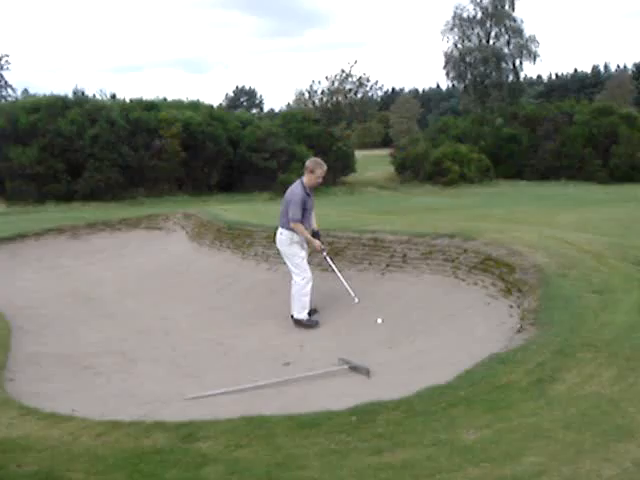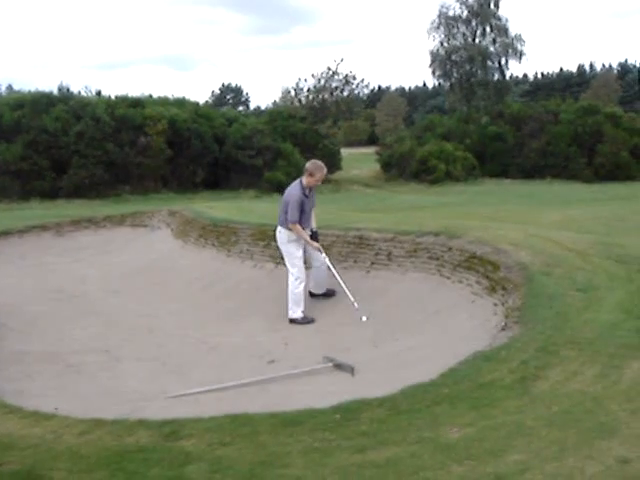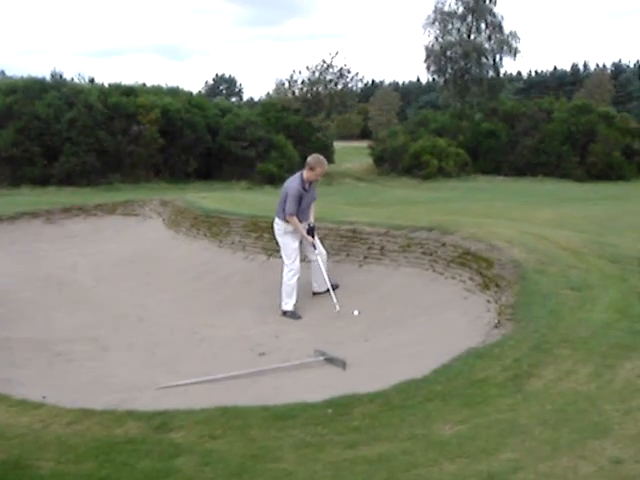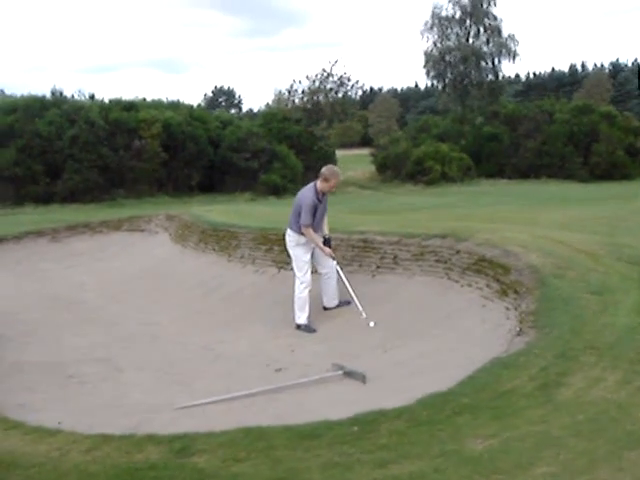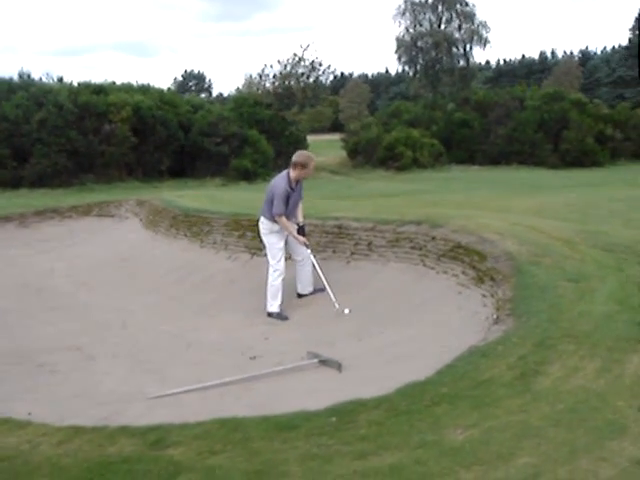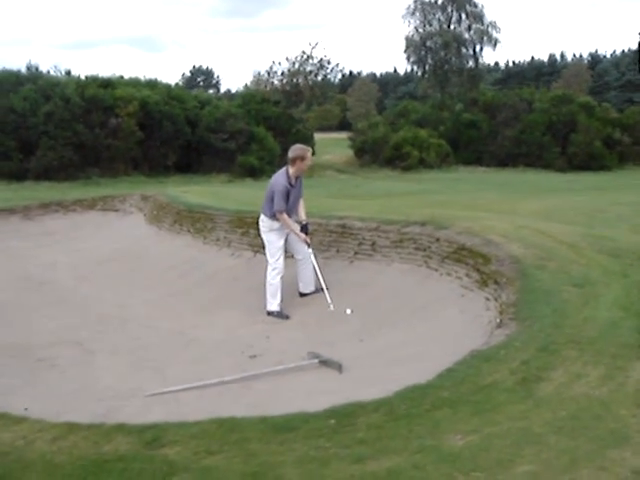
dt=0.5s
person 1, frame 1
left shoulder: (309, 189)
right shoulder: (297, 193)
left elbow: (310, 211)
right elbow: (294, 224)
left wrist: (315, 230)
right wrist: (312, 240)
left hip: (298, 237)
right hip: (288, 238)
left knee: (299, 275)
right knee: (304, 276)
left ankle: (298, 309)
right ankle: (301, 316)
person 1, frame 2
left shoulder: (310, 188)
right shoulder: (295, 194)
right elbow: (292, 224)
left wrist: (314, 229)
right wrist: (310, 242)
left hip: (303, 232)
right hip: (289, 236)
left knee: (320, 262)
right knee: (298, 275)
left ankle: (317, 290)
right ankle: (295, 314)
person 1, frame 3
left shoulder: (311, 182)
right shoulder: (294, 187)
right elbow: (290, 217)
left wrist: (311, 224)
right wrist: (305, 236)
left hip: (303, 224)
right hip: (286, 227)
left knee: (320, 254)
right knee: (292, 267)
left ankle: (320, 287)
right ankle: (287, 307)
person 1, frame 4
left shoulder: (323, 192)
right shoulder: (308, 198)
right elbow: (305, 228)
left wrist: (326, 235)
right wrist: (322, 248)
left hip: (314, 235)
right hip: (298, 239)
left knee: (329, 269)
right knee: (304, 279)
left ankle: (330, 302)
right ankle: (301, 320)
person 1, frame 5
left shoulder: (298, 180)
right shoulder: (281, 187)
left elbow: (298, 202)
right elbow: (278, 217)
left wrist: (301, 224)
right wrist: (295, 236)
left hip: (287, 223)
right hip: (271, 226)
left knee: (304, 255)
right knee: (277, 267)
left ankle: (305, 289)
right ankle: (273, 308)
person 1, frame 6
left shoulder: (298, 177)
right shoulder: (280, 183)
left elbow: (299, 199)
right elbow: (280, 214)
left wrist: (304, 223)
right wrist: (298, 233)
left hip: (287, 221)
right hip: (272, 224)
left knee: (304, 254)
right knee: (277, 265)
left ankle: (307, 288)
right ankle: (273, 307)
